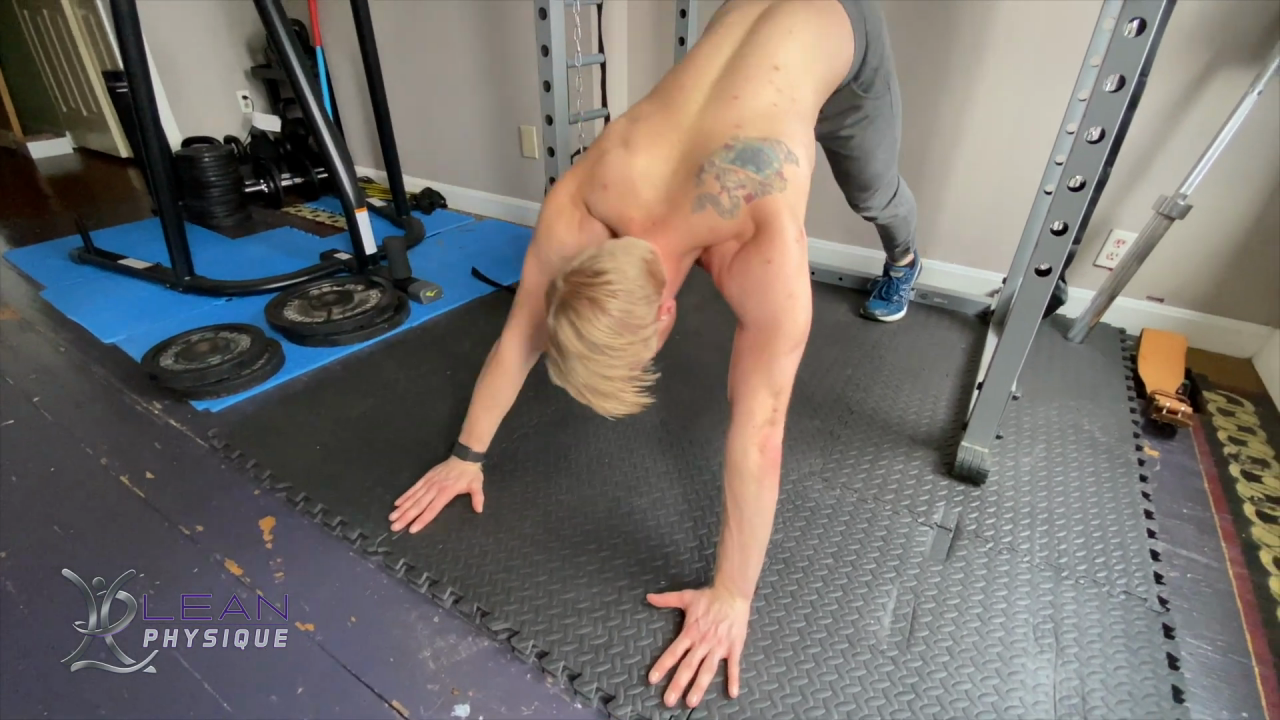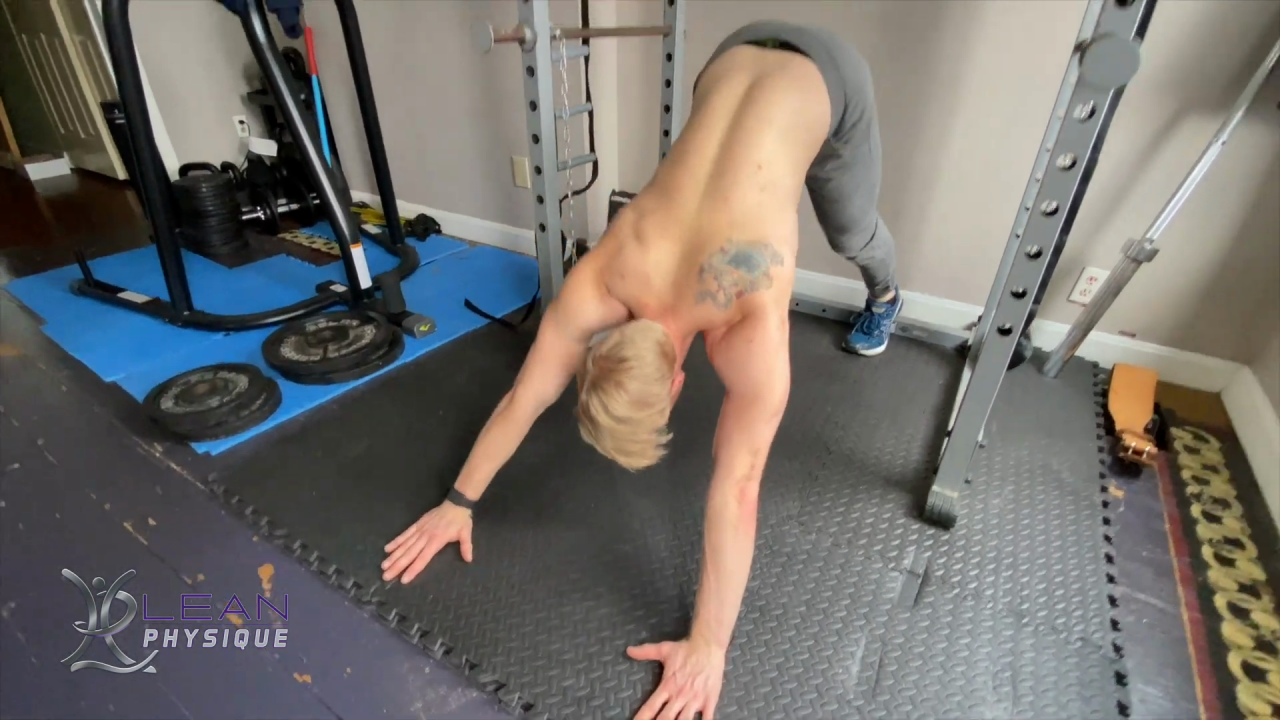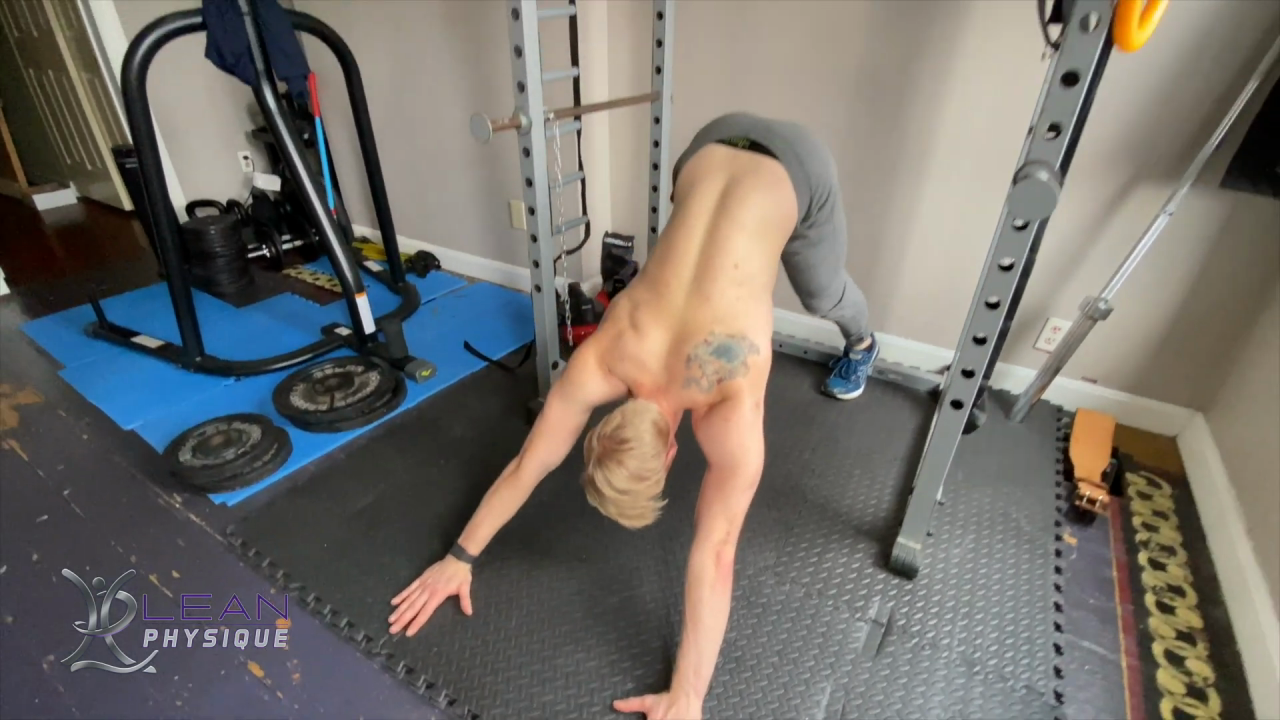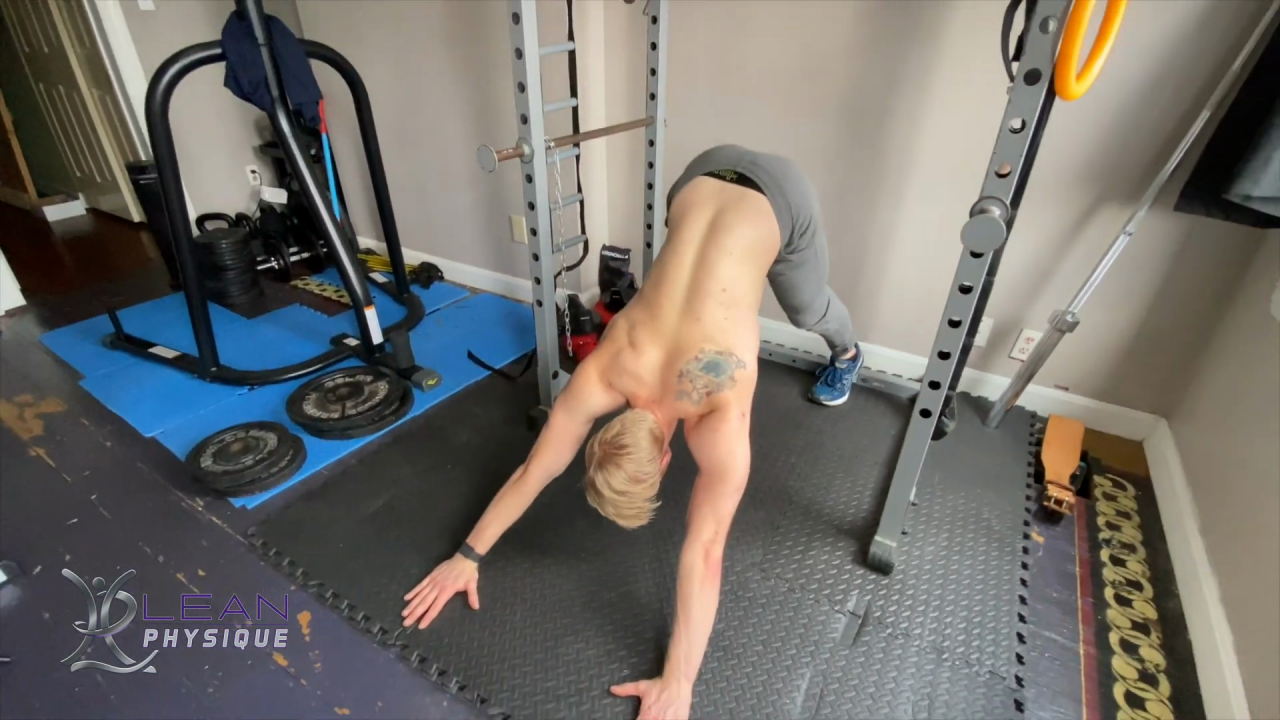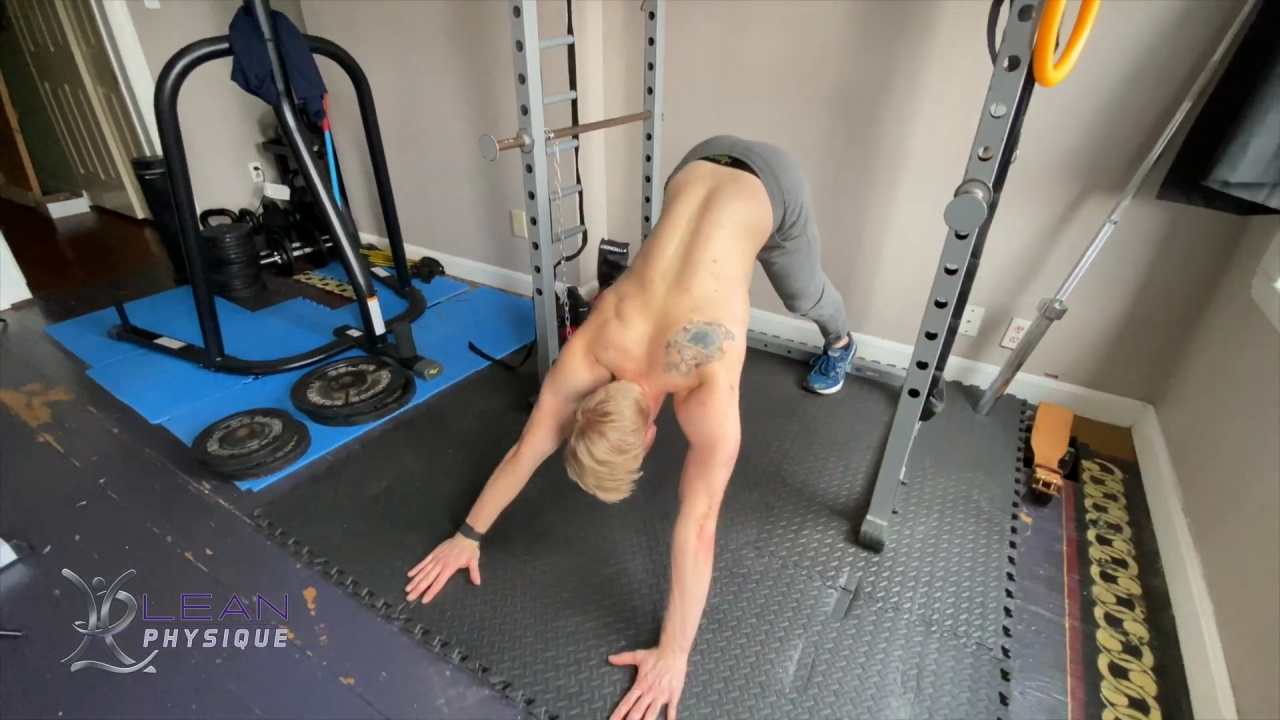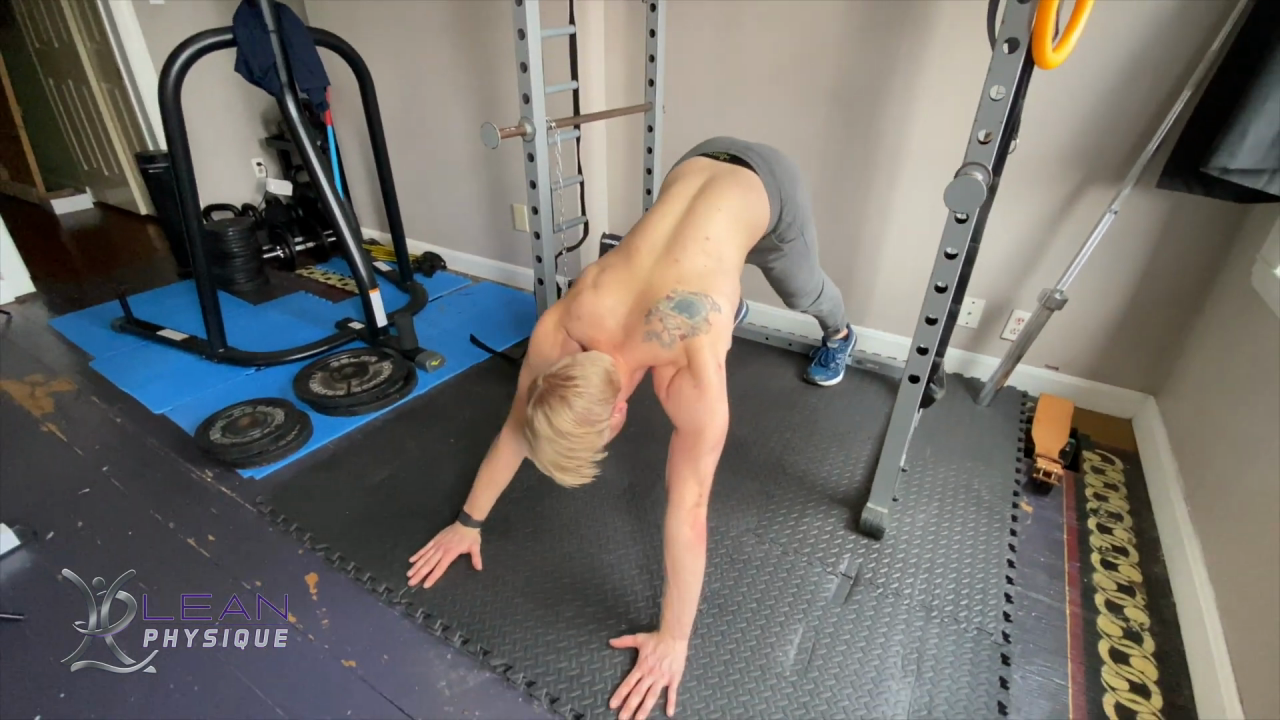
dt=0.3s
person 1, frame 1
left shoulder: (761, 249)
right shoulder: (582, 204)
left elbow: (758, 426)
right elbow: (518, 340)
right wrist: (467, 456)
left knee: (873, 194)
left ankle: (902, 260)
person 1, frame 2
left shoulder: (749, 329)
right shoulder: (600, 284)
left elbow: (737, 485)
right elbow: (524, 397)
left wrist: (708, 650)
right wrist: (459, 502)
left hip: (827, 80)
right hip: (741, 59)
left knee: (851, 232)
left ankle: (883, 297)
person 1, frame 3
left shoulder: (728, 405)
right shoulder: (602, 361)
left elbow: (715, 549)
right elbow: (529, 462)
right wrist: (459, 557)
left hip: (794, 167)
right hip: (719, 148)
left knee: (822, 294)
left ankle: (860, 343)
person 1, frame 4
left shoulder: (718, 416)
right shoulder: (603, 375)
left elbow: (704, 549)
right elbow: (535, 469)
left hip: (778, 198)
right hip: (708, 177)
left knee: (806, 309)
left ankle: (845, 350)
person 1, frame 5
left shoulder: (706, 390)
right shoulder: (586, 353)
right elbow: (528, 447)
left hip: (770, 186)
right hip: (702, 168)
left knee: (803, 295)
left ankle: (837, 342)
person 1, frame 6
left shoulder: (690, 371)
right shoulder: (560, 328)
left elbow: (688, 507)
right elbow: (514, 430)
left wrist: (673, 640)
right wrist: (467, 522)
left hip: (767, 186)
right hip: (700, 165)
left knee: (801, 291)
left ankle: (837, 332)
